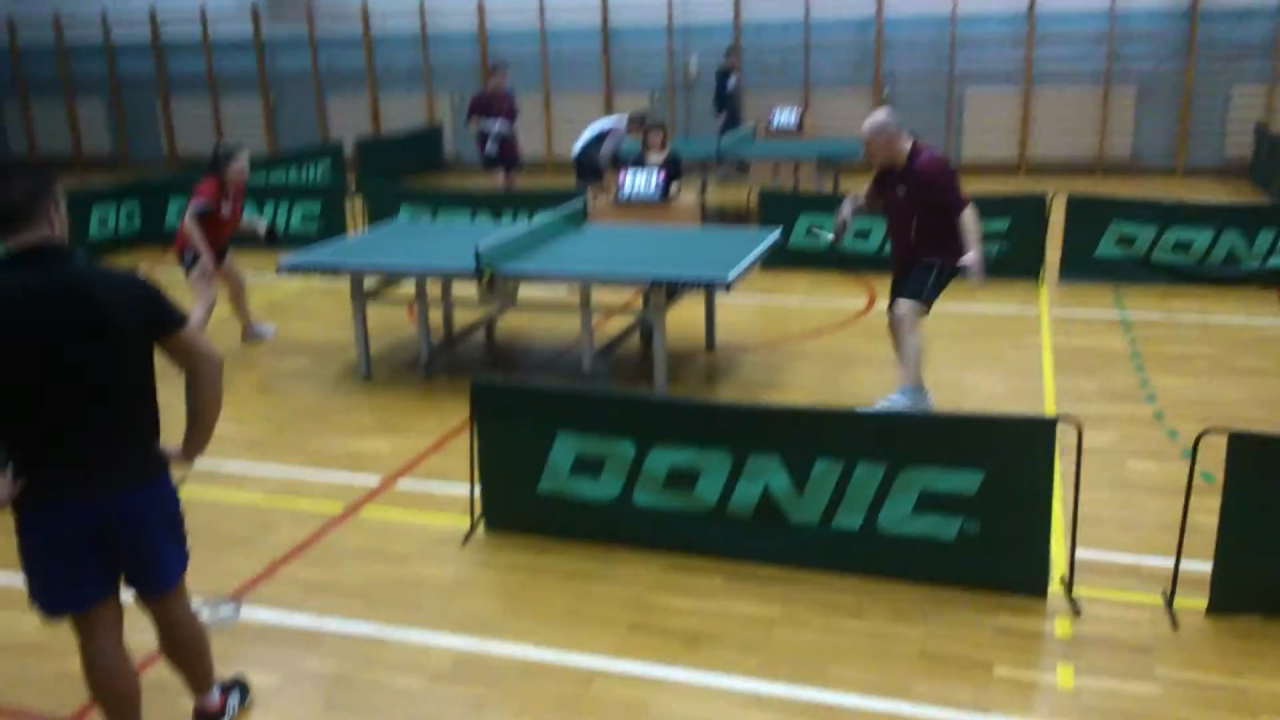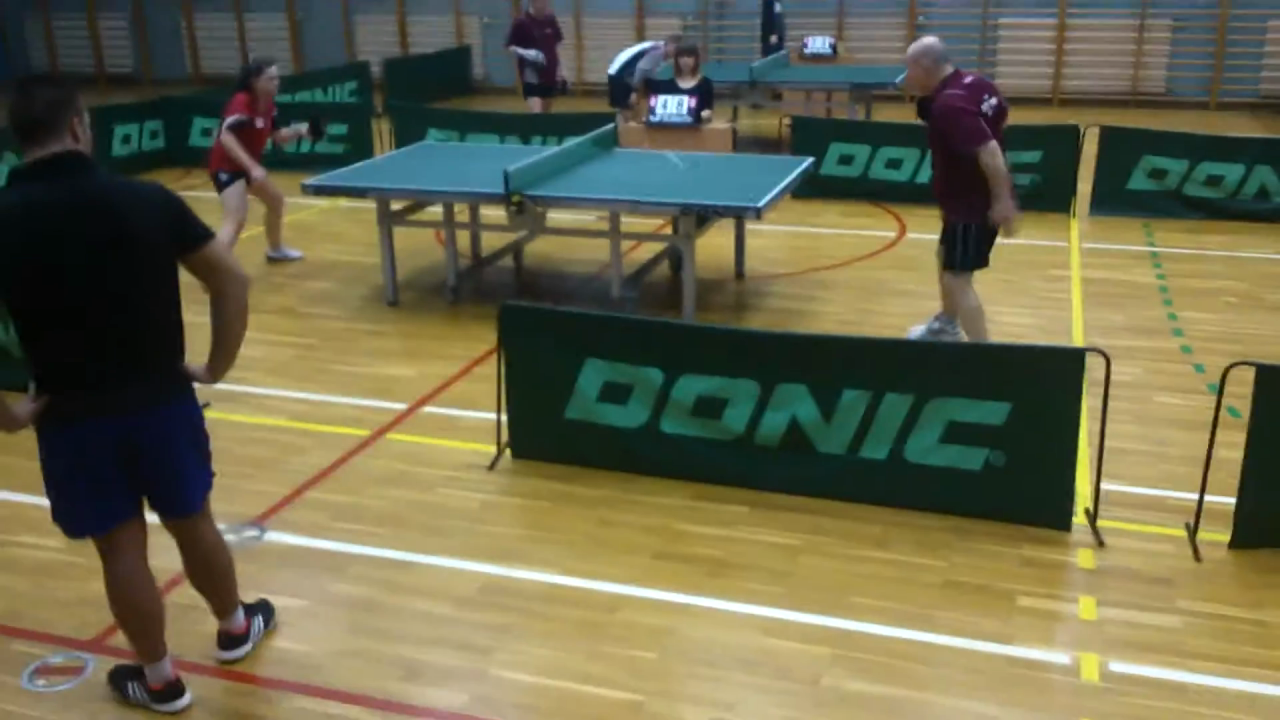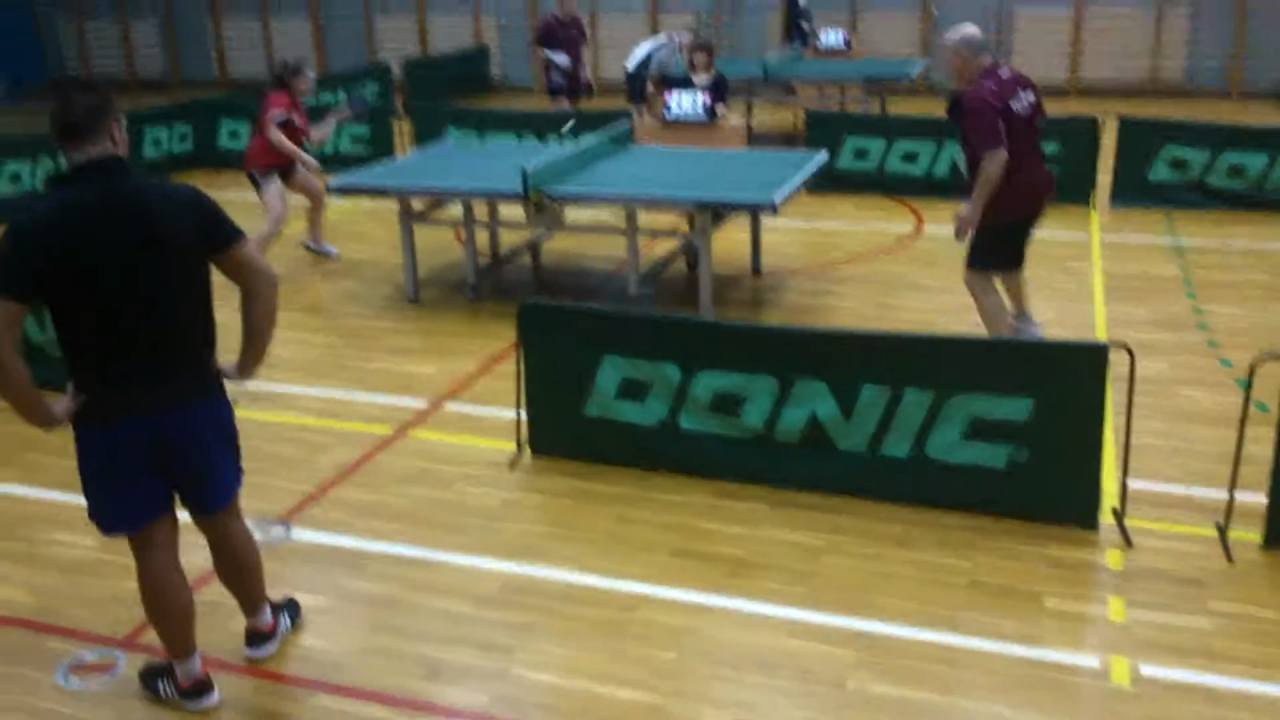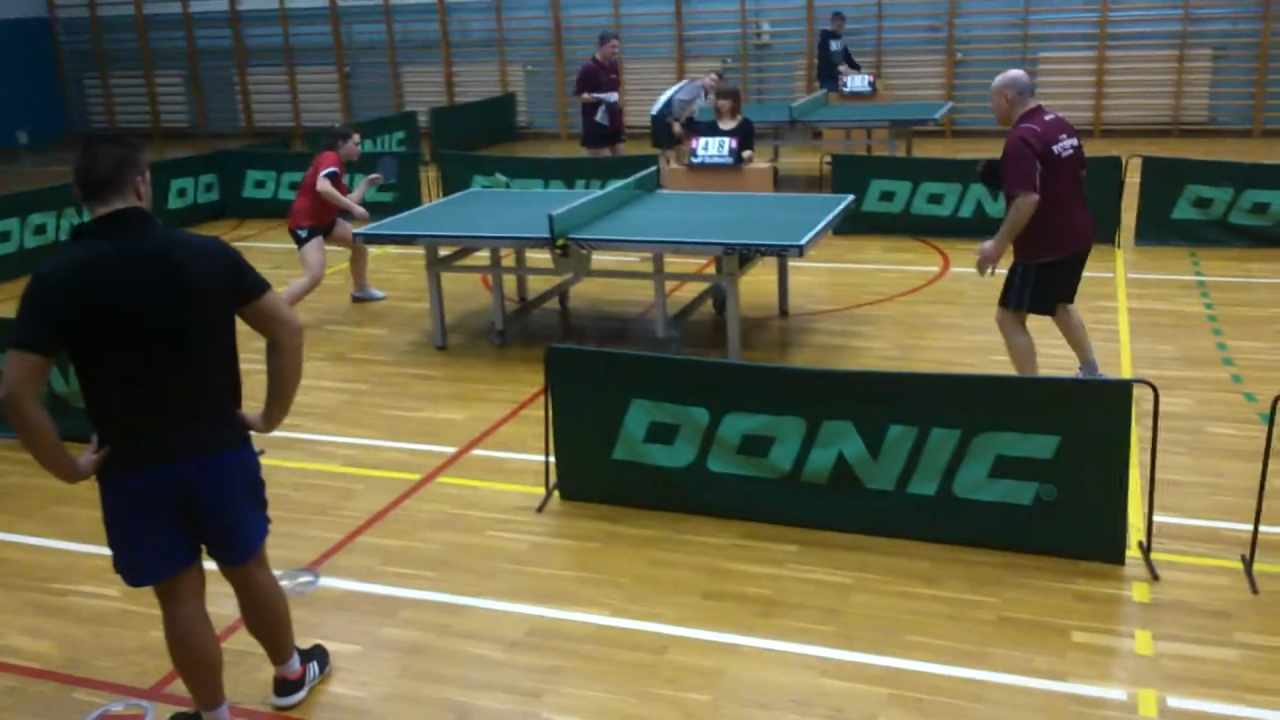
dt=0.2s
person 1, frame 1
right shoulder: (122, 289)
right elbow: (206, 362)
right wrist: (192, 445)
left hip: (47, 502)
right hip: (137, 485)
left knee: (98, 627)
right knee: (170, 603)
person 1, frame 2
right shoulder: (148, 200)
right elbow: (231, 279)
right wrist: (216, 365)
left hip: (73, 420)
right hip: (163, 404)
left knee: (122, 549)
right knee: (194, 523)
right ankle: (236, 626)
person 1, frame 3
right shoulder: (181, 202)
right elbow: (260, 278)
right wrist: (247, 362)
left hip: (109, 420)
right hip: (195, 402)
left knee: (154, 547)
right knee: (224, 520)
left ankle: (189, 675)
right ankle: (263, 624)
person 1, frame 4
left shoulder: (57, 278)
right shoulder: (206, 254)
right elbow: (287, 328)
left wrist: (65, 464)
right wrist: (272, 414)
left hip: (135, 471)
right hip: (221, 451)
left knee: (180, 596)
right knee: (251, 570)
right ankle: (291, 673)
person 2, frame 1
left shoulder: (930, 166)
right shoulder: (889, 169)
left elbow: (965, 209)
right elbow: (874, 198)
left wrist: (973, 250)
right wrist: (852, 205)
left hip: (936, 256)
right hip: (908, 257)
left knee: (905, 316)
right knee: (898, 323)
left ankle: (907, 397)
right ankle: (914, 395)
person 2, frame 2
left shoulder: (950, 105)
right shoulder: (977, 85)
left elbow: (989, 152)
right elbow: (1000, 120)
left wrist: (1003, 200)
left hip: (972, 204)
right hip: (963, 198)
left knee: (956, 279)
right knee: (946, 258)
right ankle: (947, 322)
person 2, frame 3
left shoulder: (978, 98)
right shoulder: (1017, 80)
left elbow: (995, 157)
right elbow: (1036, 122)
left wrist: (974, 206)
left hip: (1007, 200)
right hip: (1033, 190)
left knee: (978, 276)
right knee: (1003, 261)
right ankle: (1023, 322)
person 2, frame 4
left shoulder: (1021, 139)
right shoulder: (1062, 126)
left elbow: (1028, 199)
right elbow: (1078, 173)
left wrist: (998, 244)
left hip: (1043, 245)
right hip: (1077, 237)
left knee: (1009, 318)
right knee: (1059, 305)
right ankle: (1091, 375)
person 3, frame 1
left shoulder: (237, 190)
right shoulder: (209, 189)
left elbow: (235, 220)
right elbow: (189, 223)
left wrist: (256, 224)
right wrist: (205, 256)
left hip: (218, 246)
right hip: (195, 250)
left knee: (238, 284)
right knee: (207, 300)
left ankle: (250, 329)
person 3, frame 2
left shoulder: (268, 105)
right shoulder: (242, 102)
left elbow: (277, 136)
right elbow: (226, 138)
left wrist: (298, 130)
right wrist: (252, 167)
left hip: (249, 167)
right hip: (227, 167)
left knee: (276, 200)
right knee: (236, 221)
left ankle: (276, 250)
person 3, frame 3
left shoulder: (296, 105)
right shoulder: (280, 100)
left elbow: (313, 138)
right elbow: (274, 135)
left wrist: (333, 120)
right wrist: (304, 158)
left hip: (284, 163)
right hip: (264, 165)
left knee: (318, 192)
right knee: (277, 218)
left ankle: (315, 241)
person 3, frame 4
left shoulder: (336, 164)
right shoulder: (330, 158)
left elbow: (348, 201)
right elbow: (322, 188)
left wrist: (366, 183)
right wrist: (354, 208)
left hip: (324, 220)
right hip: (305, 223)
left knee: (360, 243)
right knee: (314, 276)
left ankle: (361, 290)
